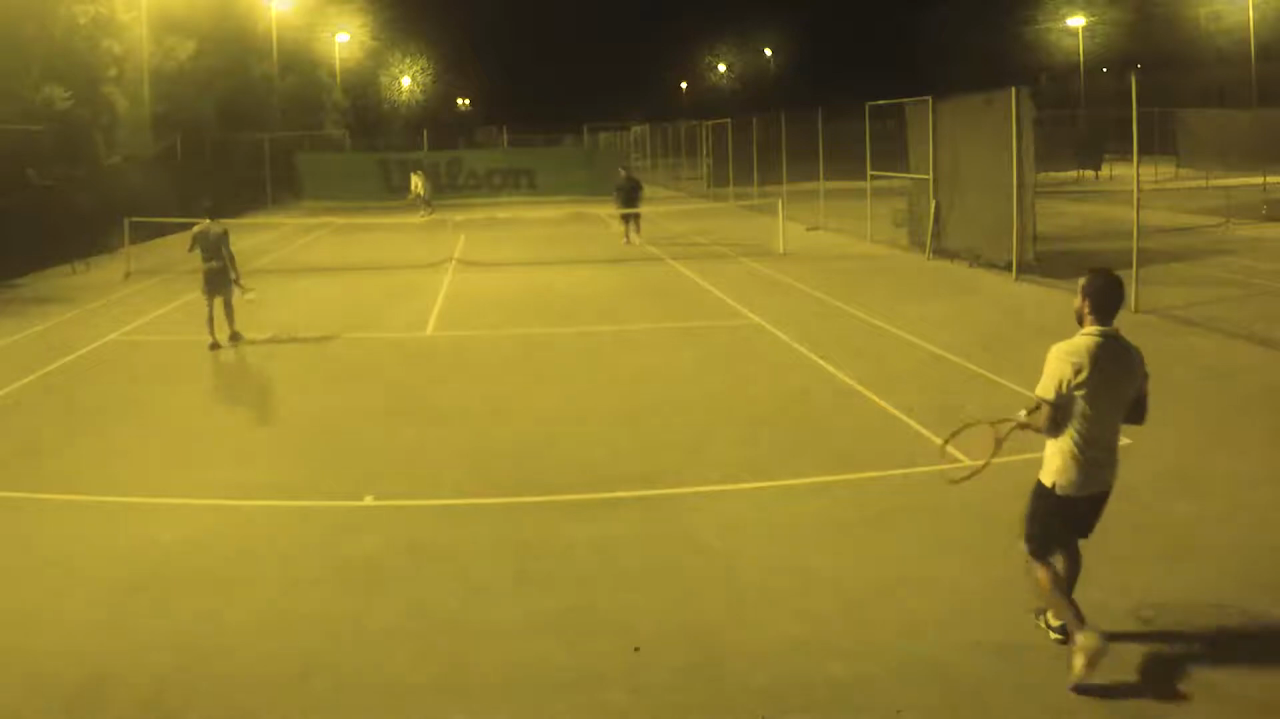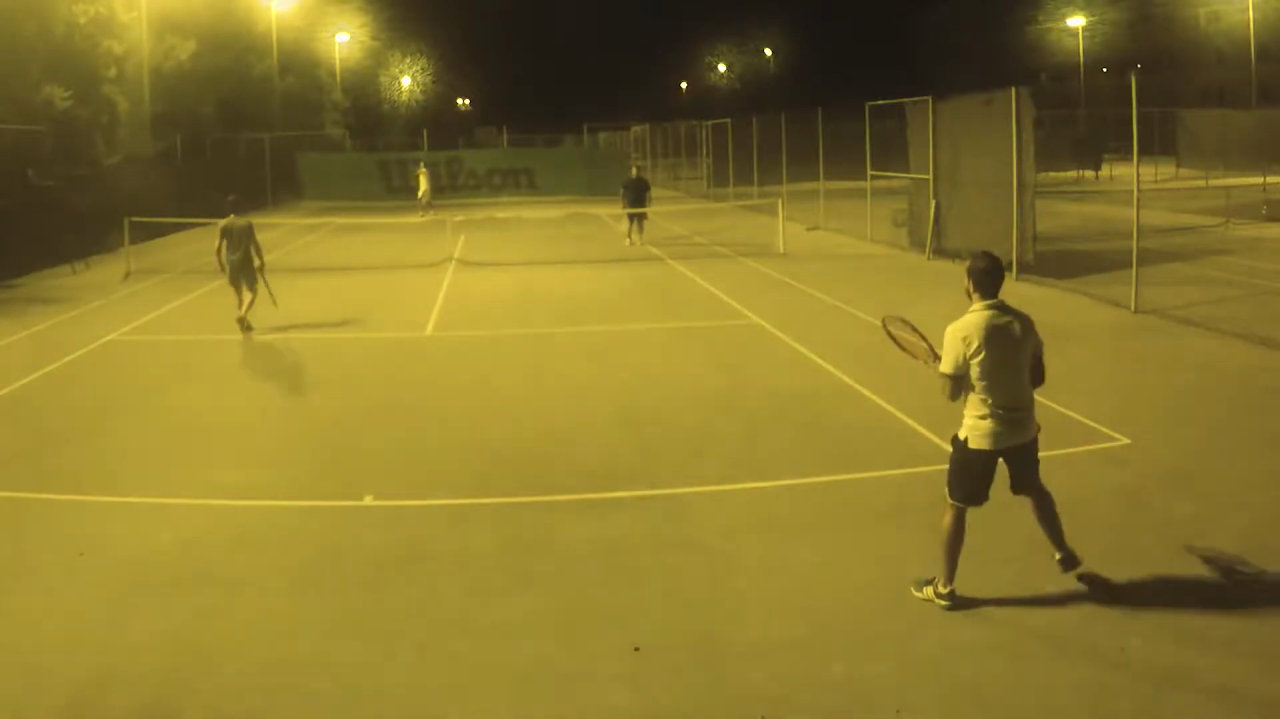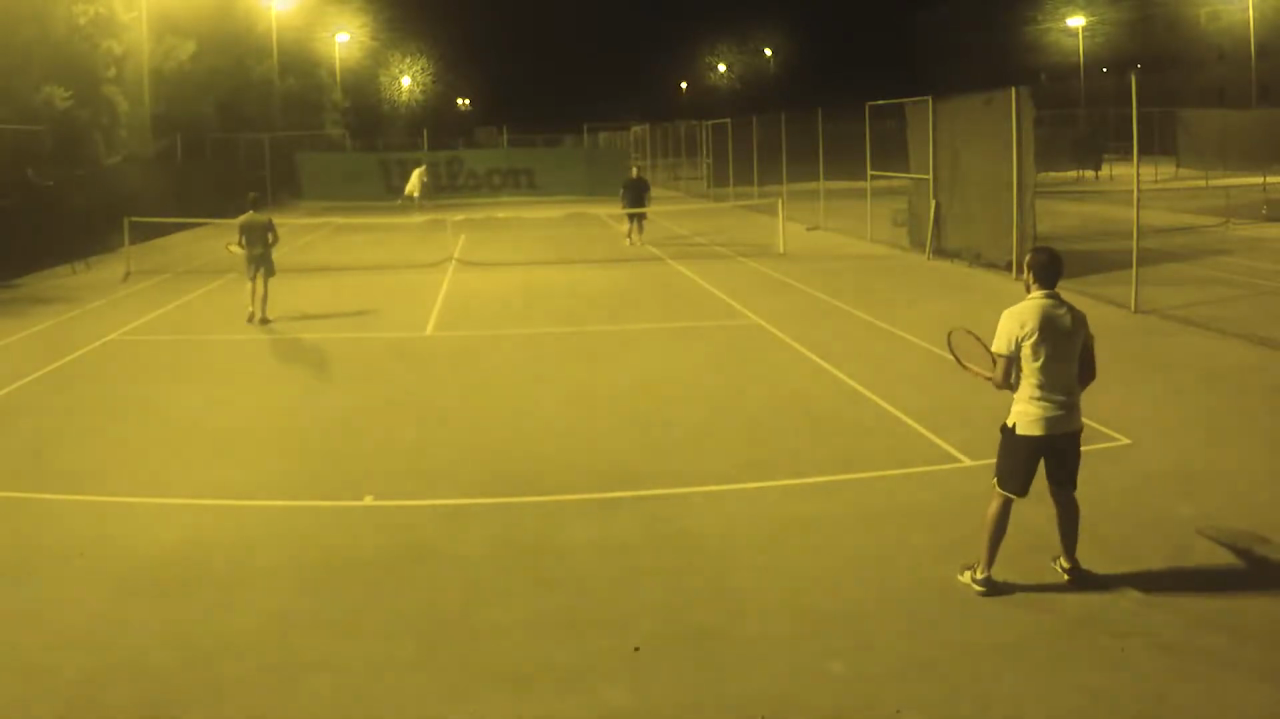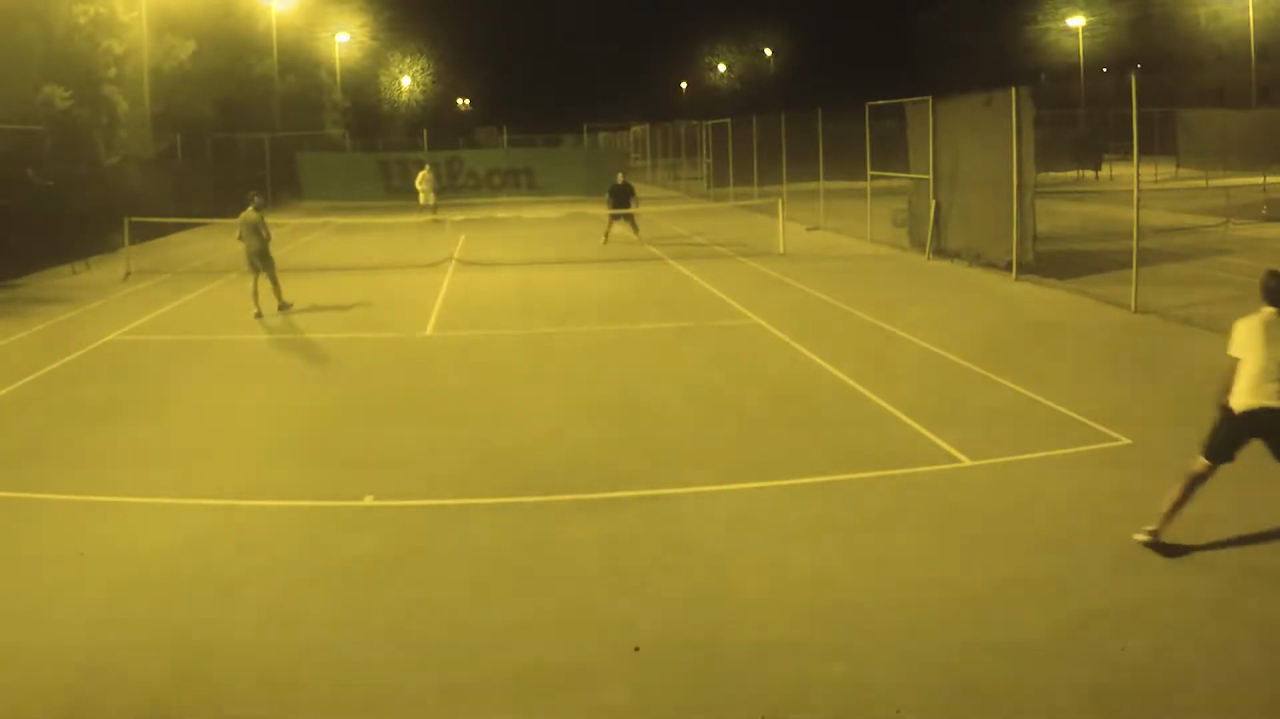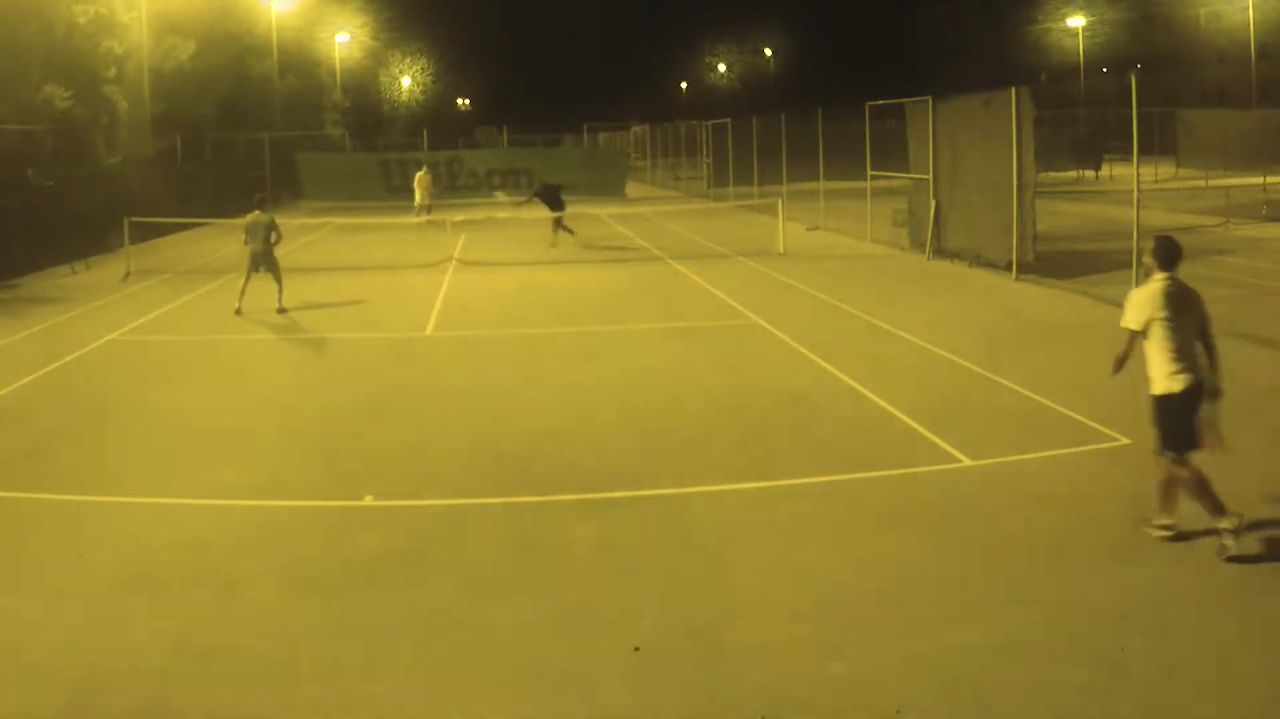
dt=1s
person 1, frame 1
left shoulder: (1066, 354)
right shoulder: (1132, 356)
left elbow: (1049, 424)
right elbow: (1137, 415)
left wrist: (1029, 418)
left hip: (1063, 476)
right hip: (1102, 474)
left knee: (1040, 560)
right knee: (1068, 546)
left ankle: (1084, 636)
right ankle: (1058, 618)
person 1, frame 2
left shoulder: (960, 331)
right shoulder: (1024, 323)
left elbow: (951, 393)
right elbow: (1038, 377)
left wrist: (945, 372)
left hip: (979, 434)
right hip: (1022, 429)
left knee: (956, 507)
right knee: (1035, 490)
left ankle: (944, 586)
right ankle: (1064, 555)
person 1, frame 3
left shoulder: (1015, 317)
right shoulder: (1076, 317)
left elbow: (1001, 379)
right elbow: (1089, 374)
left wrist: (1009, 384)
left hip: (1027, 422)
right hip: (1067, 421)
left knee: (1003, 496)
right knee: (1064, 494)
left ankle: (982, 572)
right ankle: (1068, 562)
person 1, frame 4
left shoulder: (1245, 326)
left elbow: (1233, 373)
left wrist: (1222, 401)
left hip: (1243, 407)
left knee: (1200, 471)
left ankle: (1158, 529)
person 1, frame 5
left shoulder: (1142, 297)
right shoulder: (1191, 296)
left elbow: (1128, 345)
right elbow: (1209, 342)
left wrist: (1119, 361)
right wrist: (1215, 381)
left hip: (1169, 390)
right hip: (1193, 383)
left knee: (1178, 462)
right knee: (1171, 454)
left ankle: (1227, 519)
right ankle: (1164, 519)
